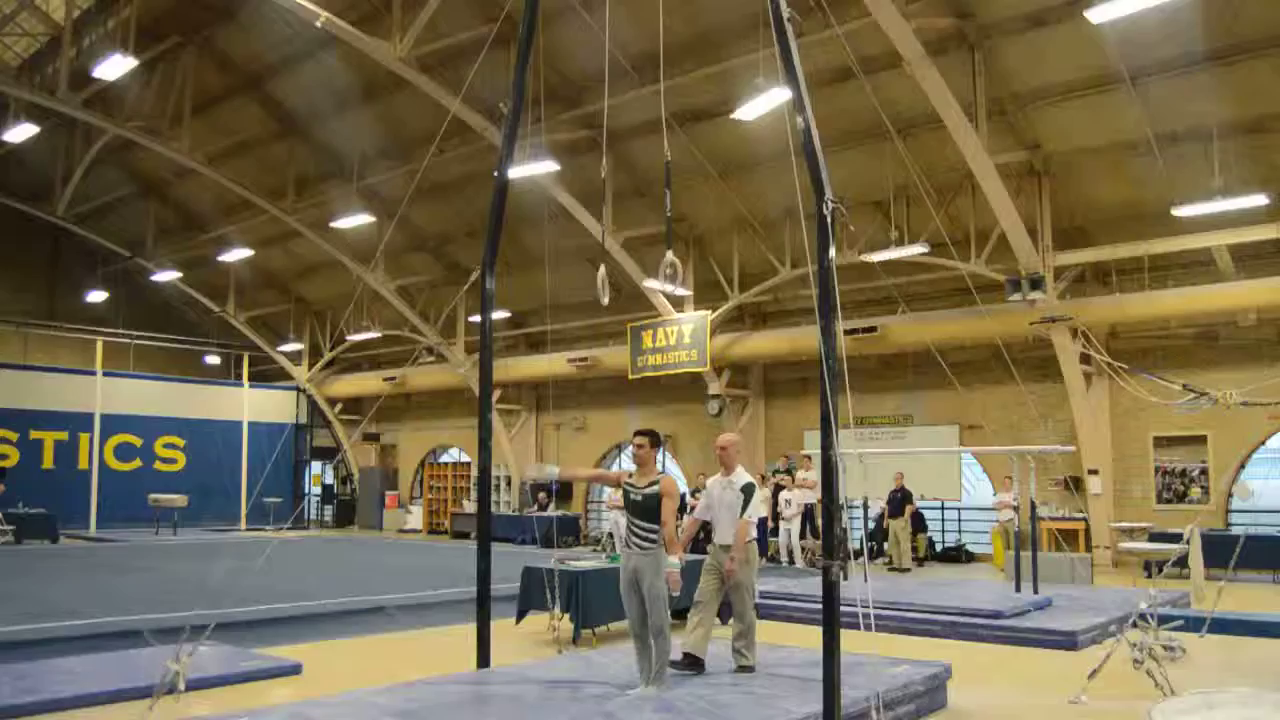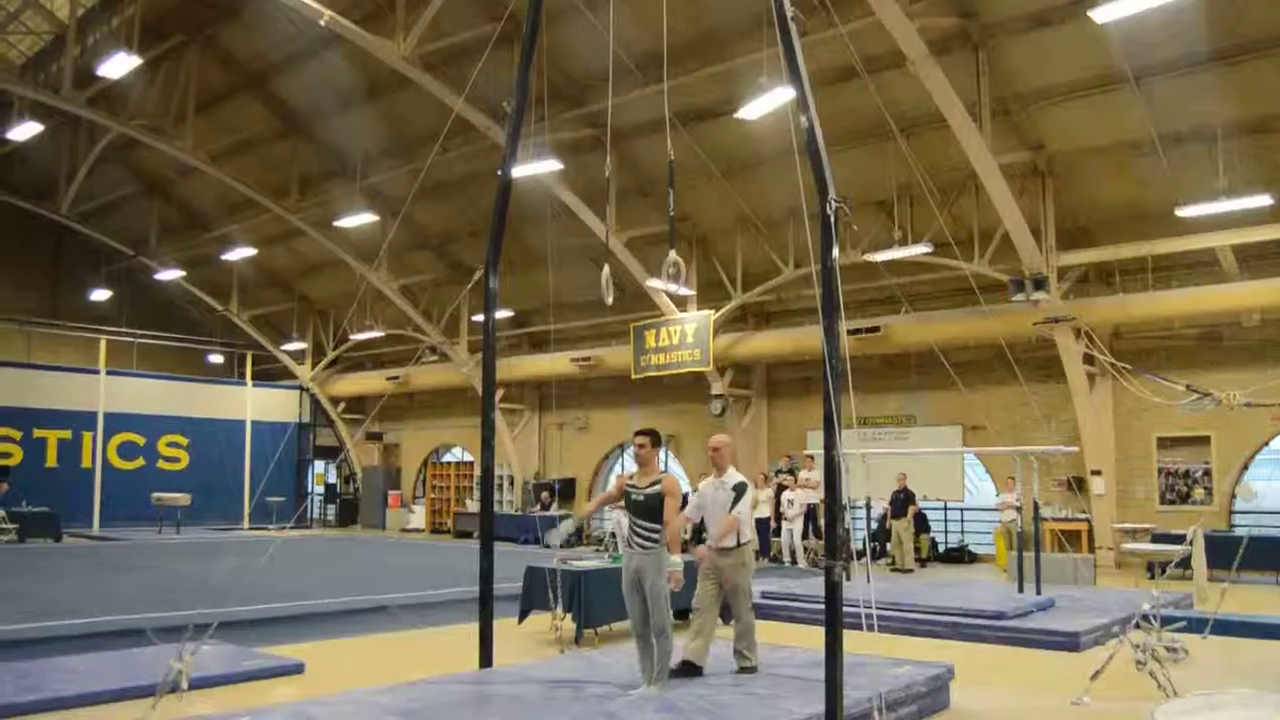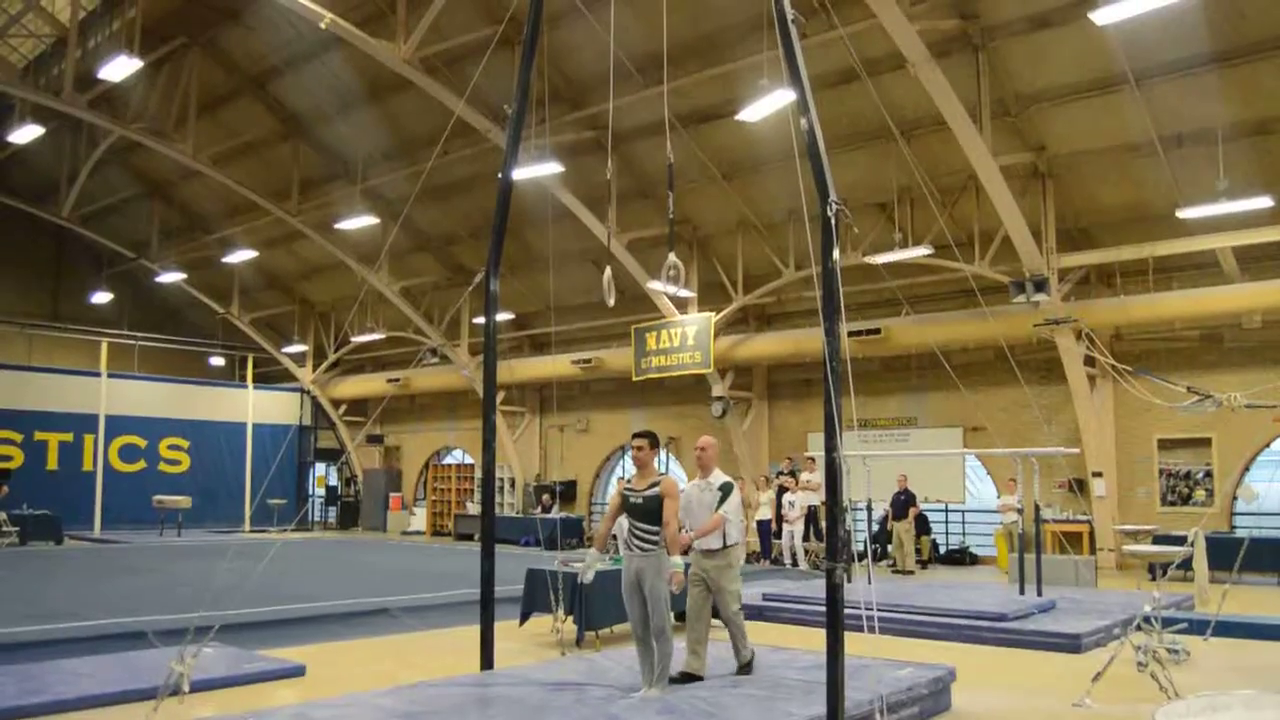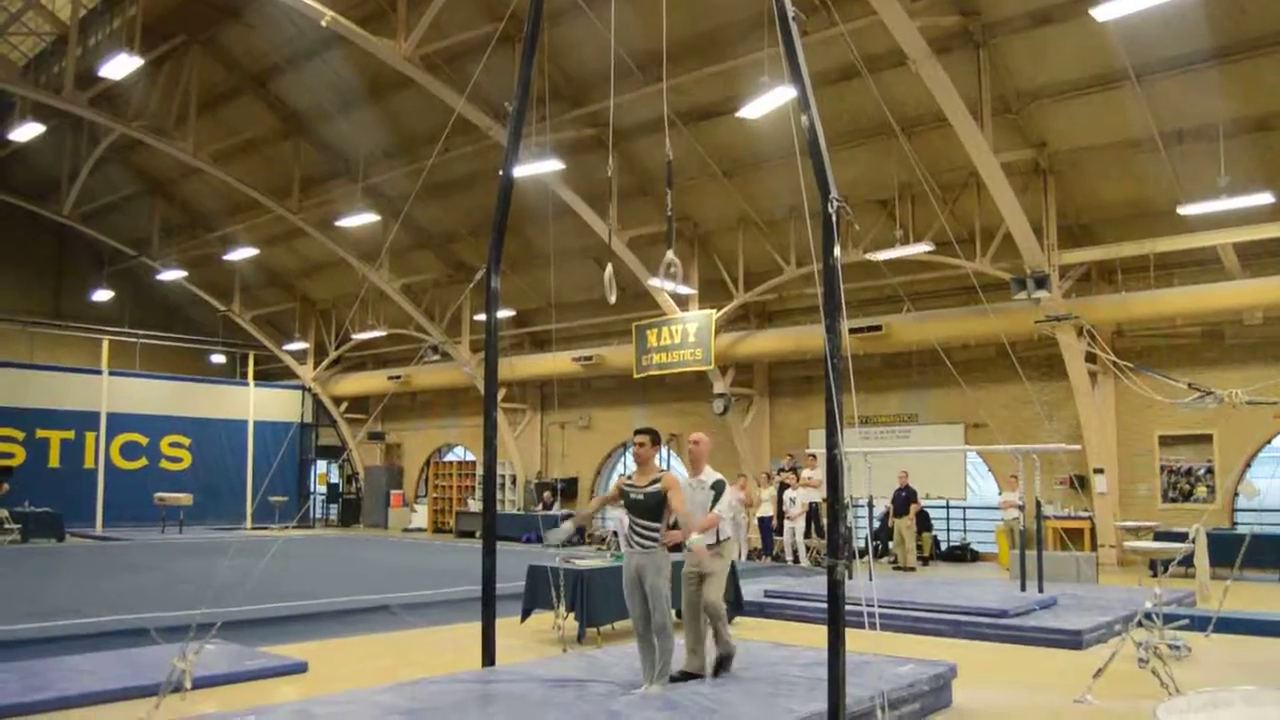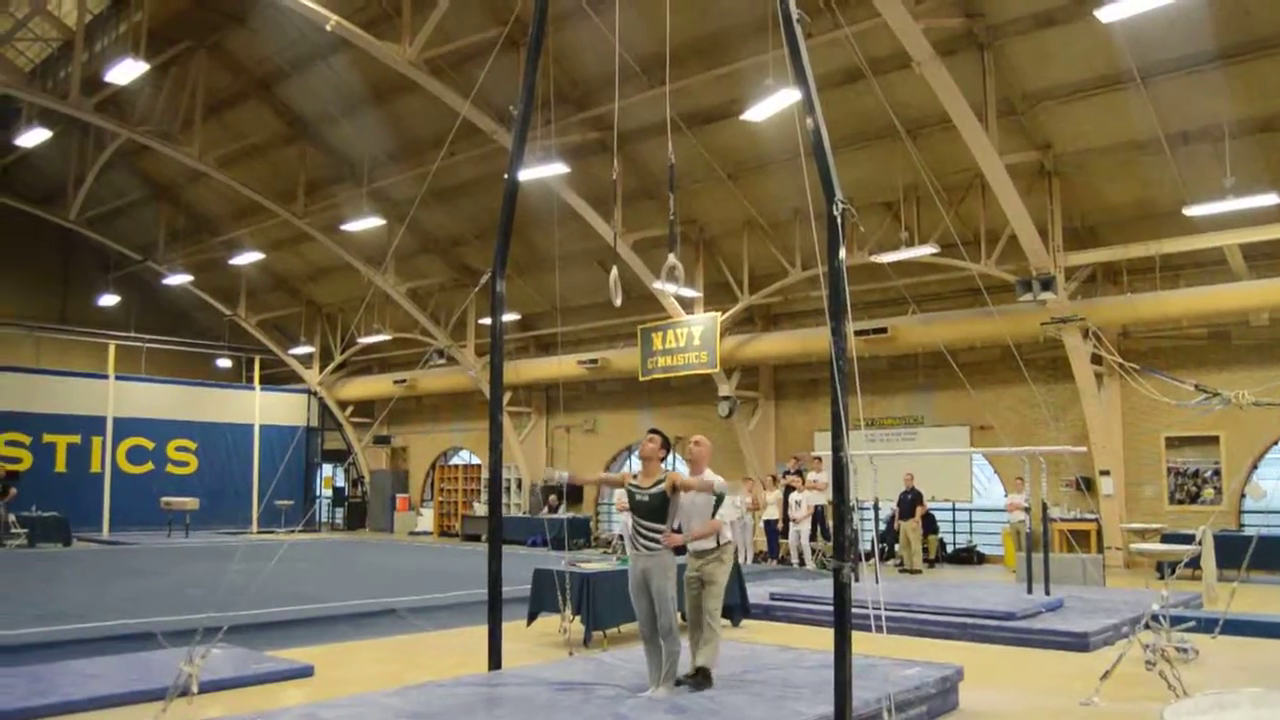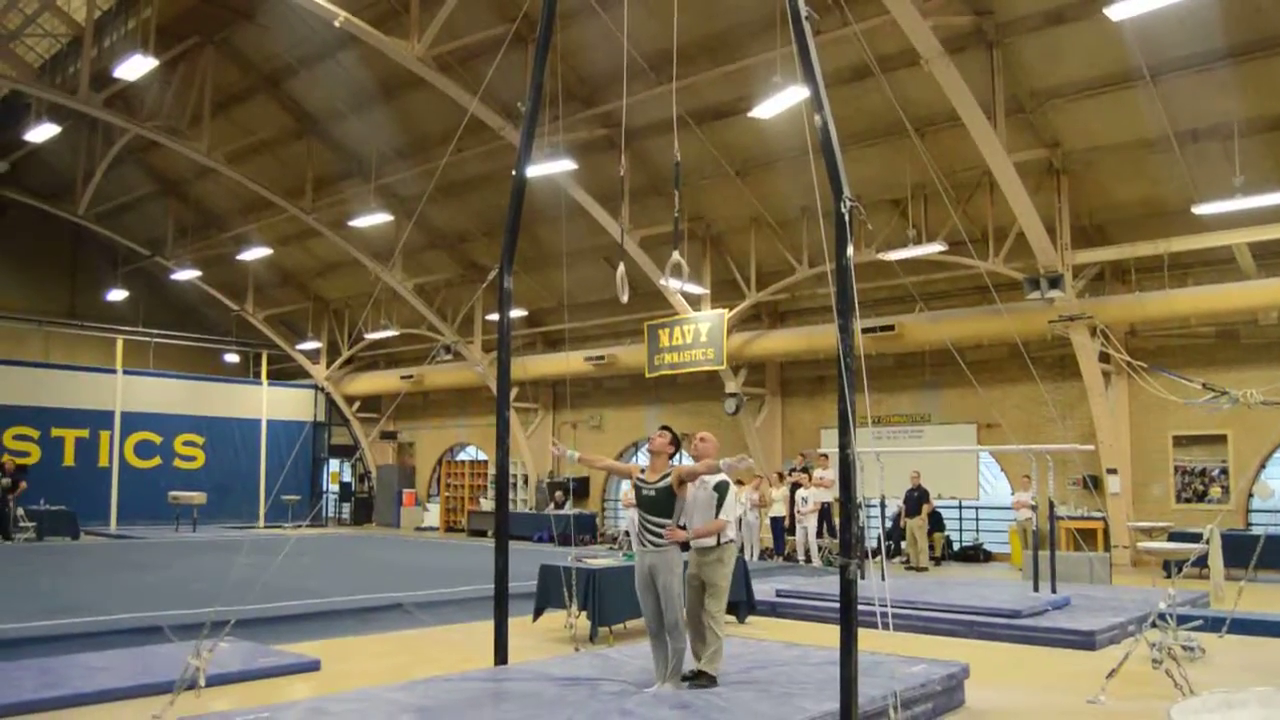
dt=0.2s
person 1, frame 1
left shoulder: (666, 484)
right shoulder: (625, 478)
left elbow: (669, 525)
right elbow: (590, 475)
left wrist: (673, 564)
right wrist: (553, 472)
left hip: (653, 559)
right hip: (628, 558)
left knee: (658, 626)
right knee: (636, 627)
left ankle: (657, 683)
right ankle: (645, 680)
person 1, frame 2
left shoulder: (668, 483)
right shoulder: (625, 482)
left elbow: (672, 525)
right elbow: (597, 503)
left wrist: (676, 563)
right wrist: (570, 524)
left hip: (654, 558)
right hip: (631, 558)
left knee: (660, 625)
right knee: (638, 625)
left ankle: (659, 682)
right ankle: (646, 680)
person 1, frame 3
left shoulder: (666, 485)
right shoulder: (625, 486)
left elbow: (670, 525)
right elbow: (608, 522)
left wrist: (676, 564)
right wrist: (593, 556)
left hip: (655, 561)
right hip: (630, 561)
left knee: (660, 628)
right knee: (639, 629)
left ankle: (659, 685)
right ankle: (647, 683)
person 1, frame 4
left shoulder: (667, 481)
right shoulder: (625, 481)
left elbow: (681, 511)
right elbow: (595, 504)
left wrist: (694, 538)
right wrist: (569, 526)
left hip: (654, 557)
right hip: (630, 558)
left knee: (660, 623)
right knee: (639, 624)
left ankle: (659, 681)
right ankle: (647, 679)
person 1, frame 5
left shoulder: (670, 480)
right shoulder: (629, 479)
left elbow: (695, 483)
right elbow: (593, 478)
left wrist: (718, 486)
right wrist: (561, 476)
left hip: (659, 560)
right hip: (636, 560)
left knee: (666, 625)
right knee: (645, 627)
left ankle: (666, 684)
right ankle: (653, 682)
person 1, frame 6
left shoulder: (677, 474)
right shoulder: (635, 472)
left elbow: (702, 467)
right elbow: (601, 463)
left wrist: (724, 464)
right wrist: (570, 455)
left hip: (666, 556)
right hip: (642, 556)
left knee: (673, 623)
right knee: (652, 625)
left ankle: (673, 680)
right ankle: (660, 678)
person 2, frame 1
left shoulder: (747, 484)
right shoulder: (712, 483)
left elbow: (745, 523)
right elbow: (698, 517)
left wrist: (733, 558)
right wrist: (679, 545)
left hip: (741, 551)
right hip: (717, 550)
left knee: (743, 609)
right knee: (703, 601)
left ankle: (745, 660)
right ankle: (694, 655)
person 2, frame 2
left shoulder: (740, 485)
right shoulder: (705, 486)
left elbow: (733, 521)
right elbow: (687, 516)
left wrist: (709, 546)
left hip: (737, 553)
right hip: (711, 553)
left knee: (741, 609)
right knee: (702, 606)
left ankle: (747, 661)
right ankle: (693, 661)
person 2, frame 3
left shoulder: (726, 485)
right shoulder: (690, 488)
left elbow: (718, 520)
right elbow: (677, 518)
left wrist: (690, 537)
left hip: (724, 555)
right hip: (699, 556)
left knee: (729, 610)
right knee: (695, 612)
left ankle: (745, 655)
right ankle: (694, 668)
person 2, frame 4
left shoulder: (718, 482)
right shoulder: (681, 484)
left elbow: (713, 519)
left wrist: (684, 534)
left hip: (718, 549)
right hip: (693, 552)
left knee: (712, 599)
right knee: (690, 610)
left ankle: (725, 647)
right ankle: (693, 665)
person 2, frame 5
left shoulder: (717, 485)
left elbow: (717, 525)
left wrist: (683, 539)
left hip: (717, 554)
right hip: (694, 555)
left knee: (710, 610)
right knee: (693, 613)
left ankle: (704, 670)
right ankle: (697, 668)
person 2, frame 6
left shoulder: (721, 483)
right shoulder: (687, 482)
left elbow: (721, 524)
right elbow: (678, 516)
left wrist: (687, 535)
left hip: (719, 552)
right hip: (696, 553)
left knee: (713, 612)
right knee: (694, 612)
left ankle: (709, 672)
right ankle: (701, 666)
